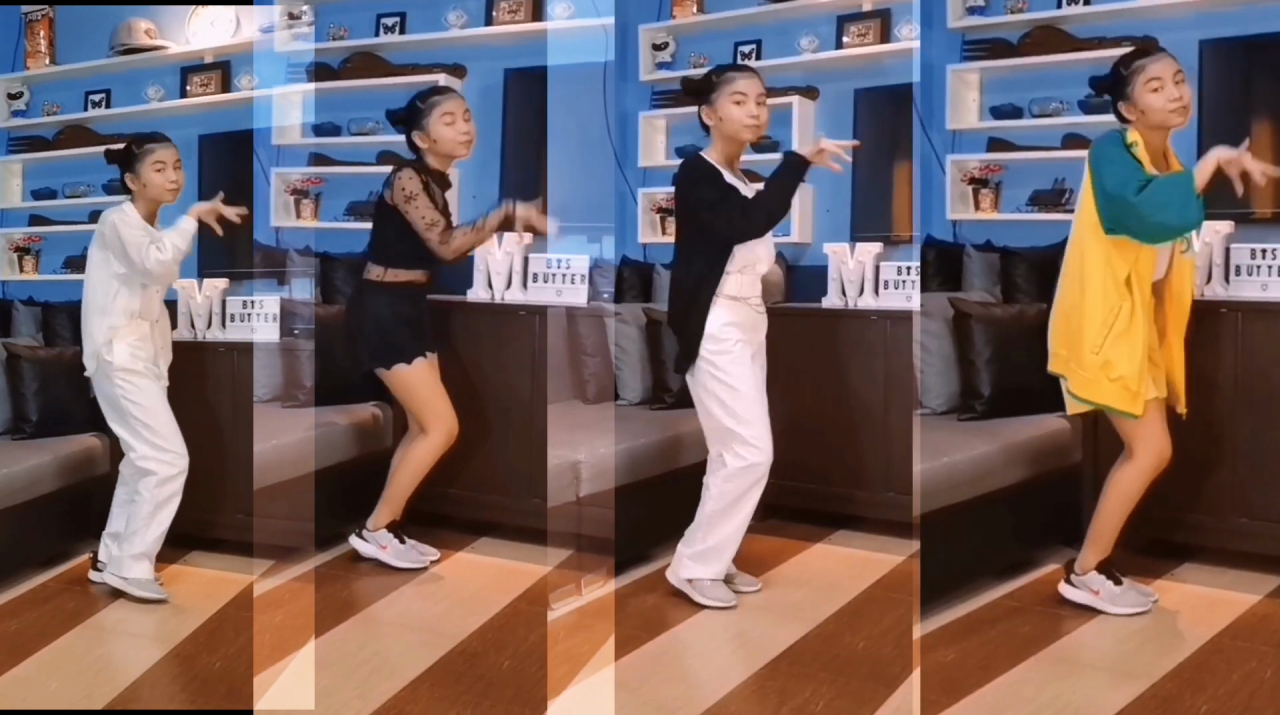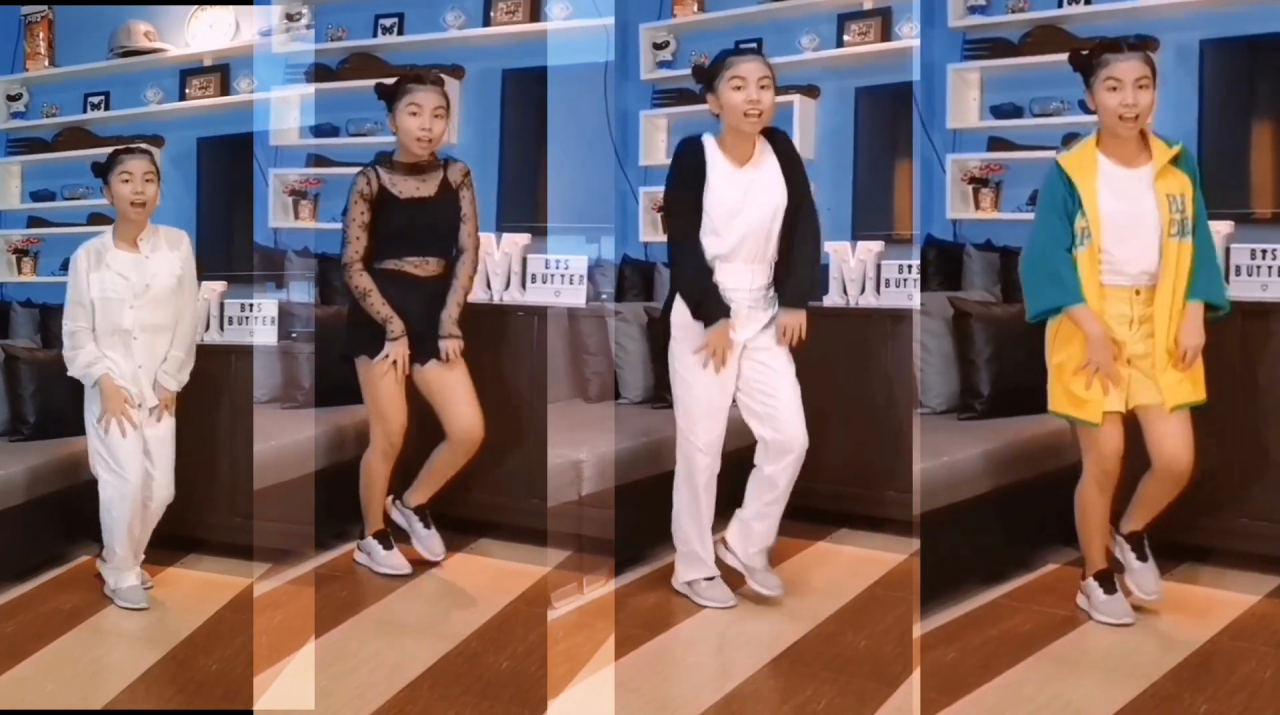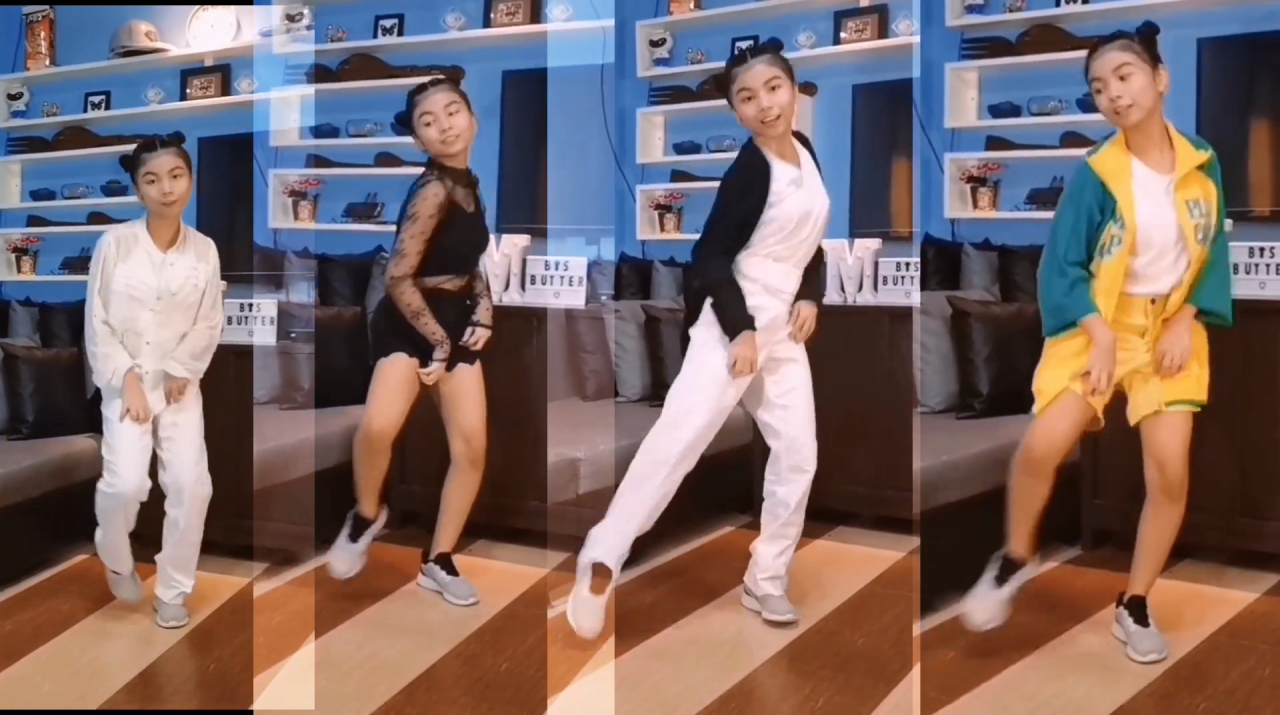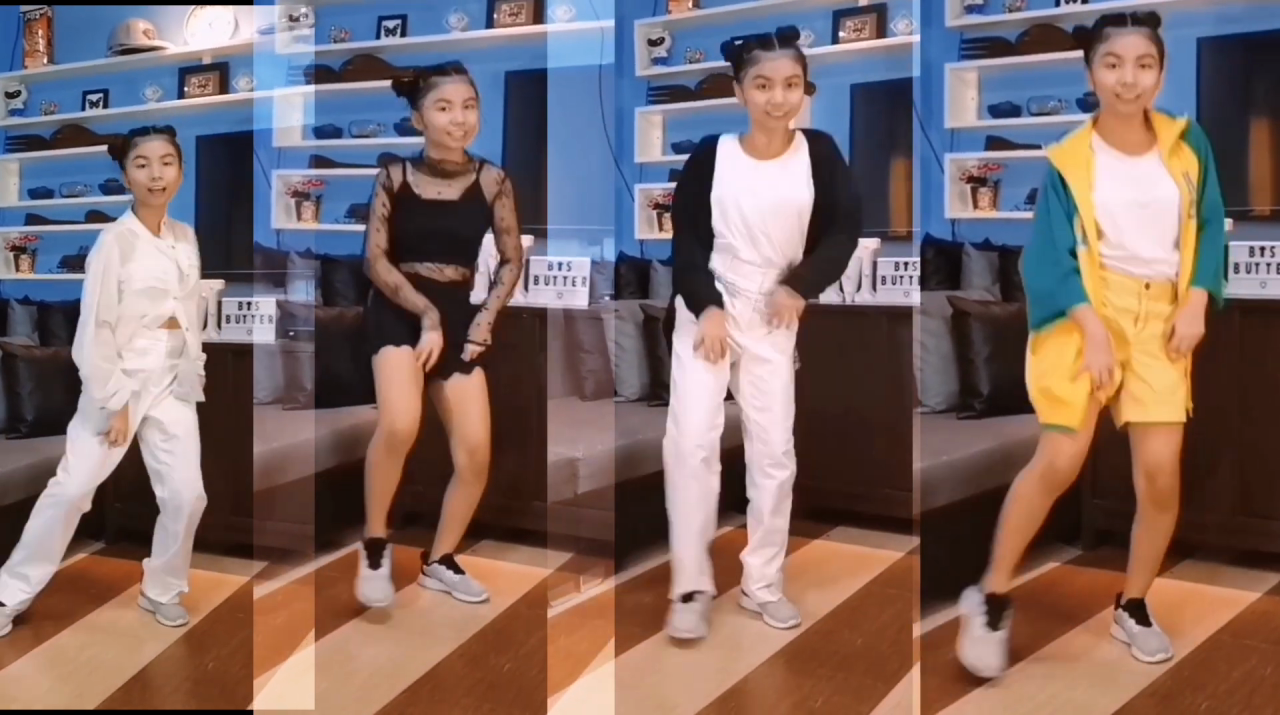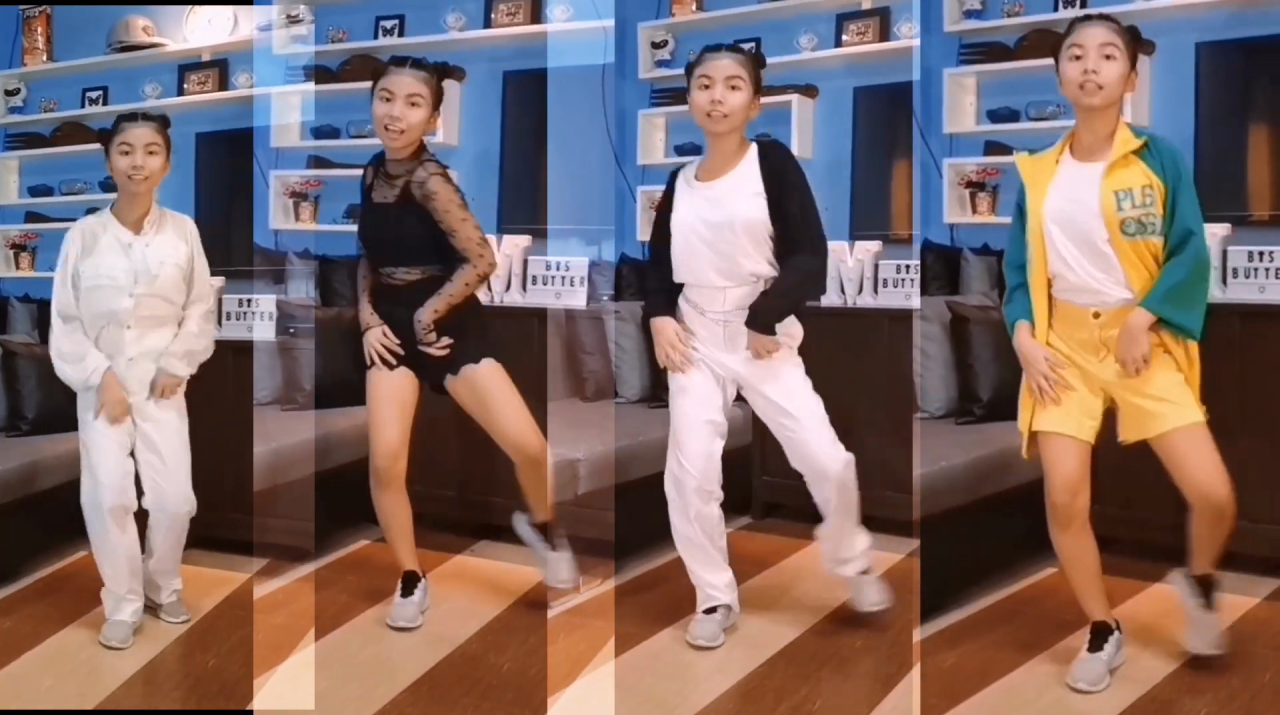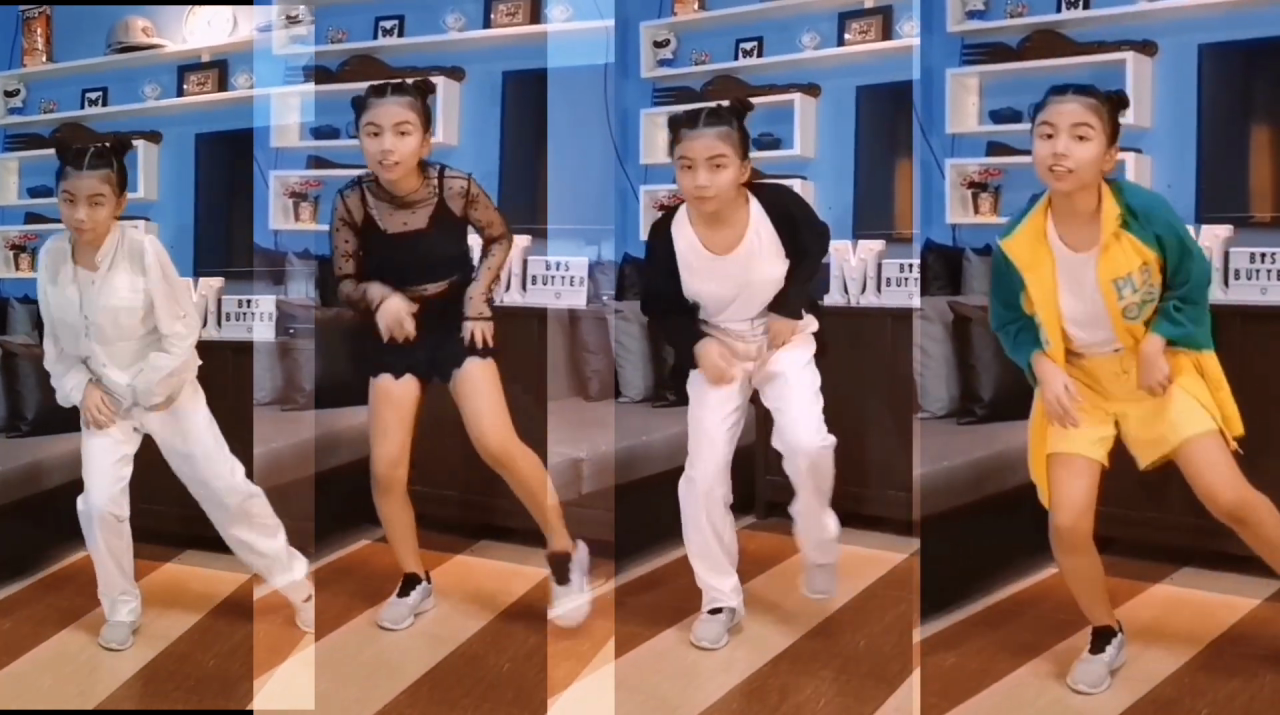
dt=0.5s
person 1, frame 1
left shoulder: (1162, 157)
right shoulder: (1114, 155)
right elbow: (1155, 212)
right wrist: (1214, 161)
left hip: (1142, 321)
right hip: (1108, 325)
left knee: (1146, 450)
right knee: (1151, 451)
left ankle: (1096, 563)
right ankle: (1084, 574)
person 1, frame 2
left shoulder: (1175, 166)
right shoulder: (1071, 171)
left elbow: (1196, 246)
right elbow: (1046, 255)
left wrist: (1195, 313)
right wrist: (1090, 328)
left hip: (1160, 325)
right hip: (1092, 325)
left knee: (1176, 462)
right knee: (1103, 461)
left ankle: (1131, 533)
right ankle: (1096, 577)
person 1, frame 3
left shoulder: (1200, 164)
right shoulder: (1098, 174)
left elbow: (1212, 254)
right elbow: (1063, 264)
left wrist: (1190, 318)
right wrist: (1098, 341)
left hip: (1171, 329)
right hip: (1101, 330)
left knee: (1171, 475)
right knee: (1040, 451)
left ankle: (1133, 605)
right ankle: (1013, 559)
person 1, frame 4
left shoulder: (1184, 143)
right shoulder: (1069, 161)
left elbow: (1208, 228)
right elbow: (1048, 256)
left wrist: (1195, 302)
right wrist: (1088, 332)
left hip: (1167, 321)
right hip: (1089, 318)
left knee: (1160, 479)
right knee: (1056, 464)
left ankle: (1132, 605)
right ankle: (992, 596)
person 1, frame 5
left shoulder: (1156, 158)
right shoulder: (1036, 171)
left elbow: (1188, 254)
right elbow: (1020, 266)
left wrist: (1145, 319)
right wrist: (1024, 337)
left hip: (1140, 343)
right hip: (1059, 343)
left knee: (1212, 491)
right knee: (1063, 499)
left ankle: (1199, 579)
right ankle: (1103, 630)
person 1, frame 6
left shoulder: (1145, 212)
right shoulder: (1019, 241)
left elbow: (1191, 282)
right elbow: (1010, 318)
left wrist: (1162, 346)
right wrist: (1044, 369)
left hip: (1151, 364)
right hip: (1078, 378)
left knee: (1230, 498)
right knee: (1067, 524)
right ankle: (1106, 635)
person 2, frame 1
left shoulder: (735, 175)
right shoulder: (697, 174)
right elbow: (753, 221)
right wrist: (801, 160)
left hip: (746, 324)
right hip: (717, 330)
left knee: (740, 450)
right knee: (748, 451)
left ankle: (714, 560)
right ankle: (694, 565)
person 2, frame 2
left shoulder: (781, 151)
right shoulder: (694, 156)
left elbow: (804, 232)
right elbow: (683, 245)
left wrist: (795, 302)
right wrist: (715, 318)
left hip: (760, 317)
right hip: (702, 318)
left knee: (788, 439)
right knee: (699, 448)
left ankle: (745, 546)
right ankle: (694, 568)
person 2, frame 3
left shoulder: (803, 151)
right shoulder: (752, 166)
right elbow: (713, 256)
left wrist: (809, 296)
right wrist: (741, 329)
left hip: (780, 329)
right hip: (727, 326)
left knee: (798, 453)
right knee: (676, 439)
left ankle: (766, 580)
right ankle: (603, 559)
person 2, frame 4
left shoulder: (818, 150)
right shoulder: (711, 154)
left elbow: (845, 230)
right elbow: (685, 238)
left wrist: (801, 285)
right wrist: (704, 307)
left hip: (771, 321)
right hip: (707, 314)
left knee: (773, 455)
right knee: (691, 444)
left ankle: (764, 584)
right ankle: (690, 585)
person 2, frame 5
left shoulder: (774, 160)
right shoulder: (681, 179)
left elbow: (808, 257)
right elbow: (661, 259)
left wrist: (767, 317)
right wrist: (660, 316)
left hip: (763, 337)
right hip: (697, 340)
left knee: (827, 461)
right knee: (689, 475)
left ankle: (853, 562)
right ankle: (715, 598)
person 2, frame 6
left shoulder: (777, 203)
right shoulder: (668, 231)
left elbow: (816, 246)
right elbow: (658, 309)
left wrist: (789, 307)
right wrist: (698, 349)
left hip: (782, 339)
right hip: (715, 351)
left knee: (807, 444)
right knee: (704, 476)
left ankle: (818, 545)
right ankle: (721, 599)
person 3, frame 1
left shoulder: (435, 181)
right shoulder: (407, 179)
right elbow: (448, 245)
right wrist: (510, 213)
left hip: (407, 311)
right hip: (384, 312)
left knee: (423, 429)
right knee: (441, 428)
left ankle: (392, 530)
right ankle: (376, 530)
person 3, frame 2
left shoulder: (456, 174)
right shoulder: (371, 180)
left elbow: (468, 250)
right elbow: (354, 266)
left wrist: (451, 321)
right wrist: (394, 328)
left hip: (432, 311)
right hip: (382, 314)
left knee: (469, 431)
right knee: (389, 435)
left ankle: (411, 504)
right ankle: (372, 538)
person 3, frame 3
left shoulder: (462, 182)
right shoulder: (434, 192)
right elbow: (398, 278)
left wrist: (481, 313)
right wrist: (438, 344)
left hip: (457, 322)
right hip: (408, 321)
left knee: (472, 449)
right knee: (379, 428)
left ankle: (438, 562)
right ankle: (366, 515)
person 3, frame 4
left shoulder: (491, 178)
right shoulder: (395, 175)
left elbow: (512, 257)
right elbow: (375, 259)
left wrist: (483, 323)
right wrist: (426, 314)
left hip: (461, 316)
right hip: (399, 313)
left knee: (475, 456)
right knee: (398, 426)
left ankle: (440, 560)
right ankle: (375, 544)
person 3, frame 5
left shoulder: (428, 180)
right shoulder: (376, 171)
left elbow: (481, 259)
left wrist: (428, 316)
right wrist: (367, 318)
left hip: (444, 321)
right hip: (392, 324)
left knee: (527, 445)
right knee: (385, 465)
left ankle: (540, 522)
right ankle: (412, 579)
person 3, frame 6
left shoulder: (456, 189)
right shoulder: (353, 202)
left elbow: (500, 237)
right elbow: (345, 279)
left wrist: (478, 296)
right wrist: (381, 297)
left hip: (454, 322)
right hip: (395, 332)
left knee: (497, 445)
right knee: (386, 473)
left ankle: (564, 553)
right ankle: (414, 580)
person 4, frame 1
left shoulder: (151, 227)
right shoulder: (117, 222)
right elbow: (157, 262)
right wrist: (193, 217)
left hip: (146, 361)
right hip: (120, 362)
left knee: (146, 463)
right knee: (169, 461)
left ankle: (111, 559)
right ankle: (129, 566)
person 4, frame 2
left shoulder: (176, 243)
right shoulder: (89, 256)
left elbow: (185, 319)
right elbow: (76, 333)
left wrist: (172, 380)
right wrist: (105, 381)
left hip: (157, 385)
right hip: (109, 385)
left knee: (160, 488)
right knee: (124, 483)
left ankle: (122, 559)
right ankle: (120, 576)
person 4, frame 3
left shoulder: (203, 251)
right shoulder: (115, 243)
left elbow: (205, 327)
right elbow: (98, 325)
left wrist: (178, 374)
right wrist: (128, 378)
left hip: (180, 383)
right hip: (127, 380)
left knee: (192, 484)
right knee: (125, 483)
left ankle: (173, 589)
right ankle: (117, 559)
person 4, frame 4
left shoulder: (186, 237)
right shoulder: (115, 241)
right elbow: (93, 328)
left wrist: (191, 371)
right wrist: (114, 400)
left hip: (170, 382)
right hip: (114, 383)
left knee: (187, 494)
right knee: (71, 489)
left ankle: (162, 590)
person 4, frame 5
left shoulder: (182, 229)
right shoulder: (83, 234)
left elbow: (202, 308)
right elbow: (63, 318)
left wrist: (177, 365)
right wrist: (97, 376)
left hip: (159, 381)
right hip: (101, 381)
left knee: (175, 501)
right knee: (106, 496)
left ankle: (161, 587)
right ankle: (124, 606)
person 4, frame 6
left shoulder: (143, 249)
right shoulder: (52, 257)
left elbow: (181, 331)
right elbow: (57, 342)
left wrist: (151, 392)
right wrist: (82, 388)
left hip: (167, 389)
right hip: (106, 397)
left knee: (227, 489)
right knee: (99, 504)
left ankle: (296, 581)
right ankle: (121, 610)
